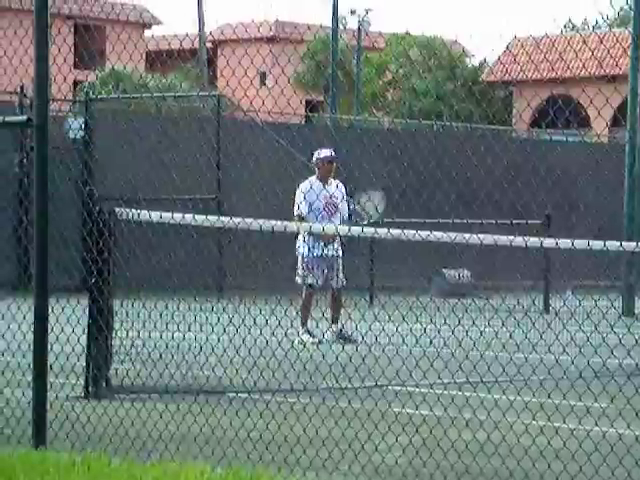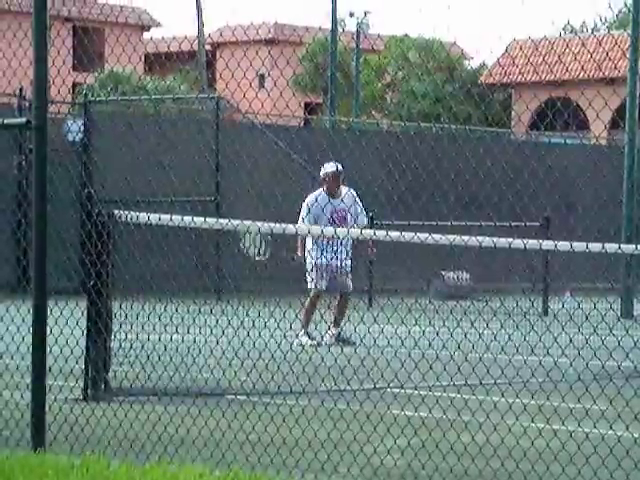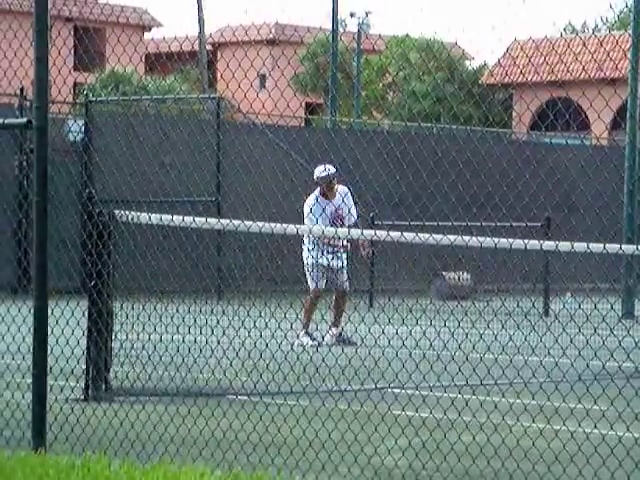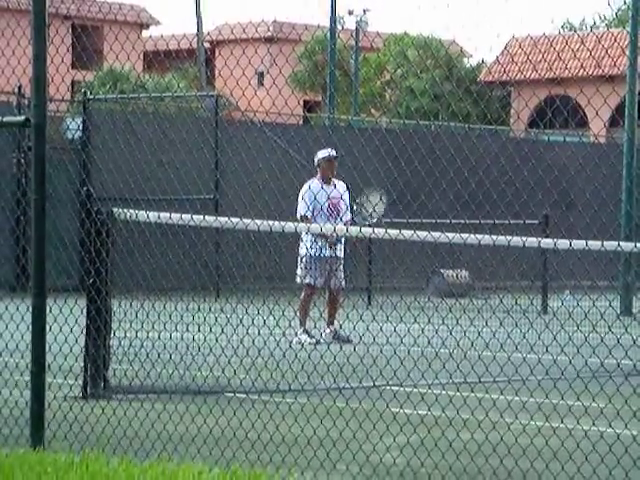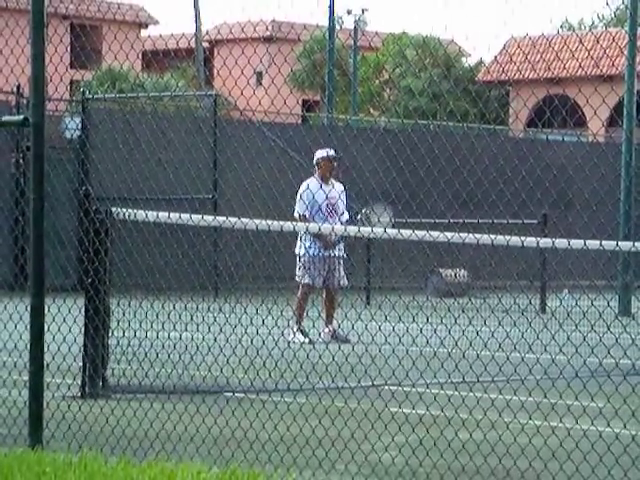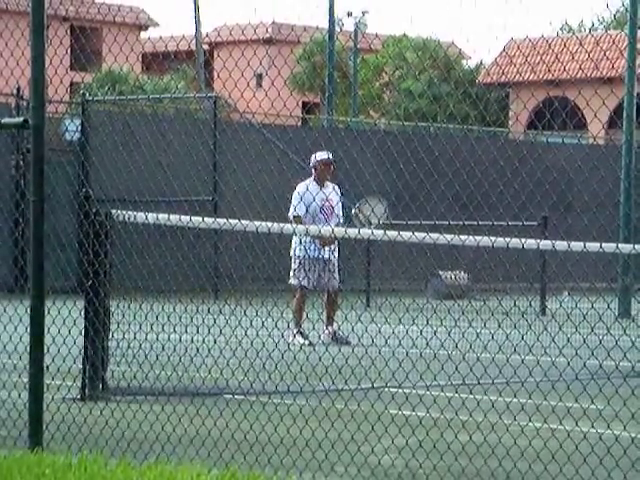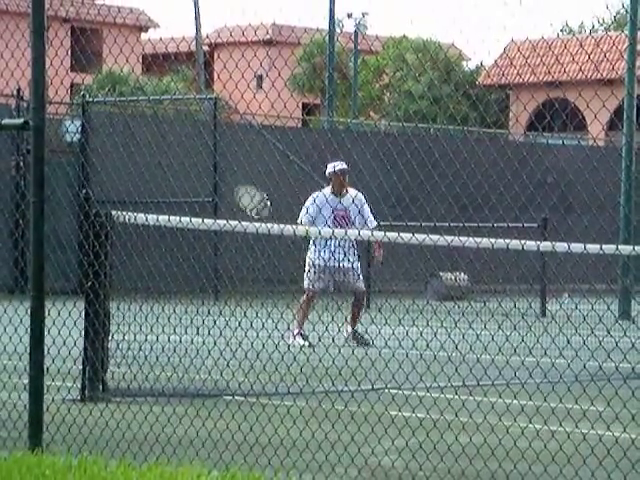
dt=0.5s
person 1, frame 1
left shoulder: (339, 187)
right shoulder: (307, 188)
right elbow: (300, 218)
left wrist: (337, 233)
right wrist: (320, 235)
left hip: (334, 248)
right hip: (312, 248)
left knee: (337, 289)
right knee: (310, 289)
left ankle: (335, 329)
right ankle: (303, 329)
person 1, frame 2
left shoulder: (350, 195)
right shoulder: (313, 200)
left elbow: (361, 223)
left wrist: (368, 244)
right wrist: (300, 251)
left hip: (342, 254)
right hip: (320, 254)
left knee: (345, 292)
right knee: (316, 292)
left ankle: (334, 332)
right ankle: (303, 332)
person 1, frame 3
left shoulder: (344, 192)
right shoulder: (312, 204)
left elbow: (352, 220)
right elbow: (319, 235)
left wrist: (361, 239)
right wrist: (337, 244)
left hip: (338, 253)
right hip: (317, 253)
left knee: (342, 291)
right knee: (316, 291)
left ankle: (334, 332)
right ankle: (304, 333)
person 1, frame 4
left shoulder: (342, 187)
right shoulder: (310, 188)
left elbow: (346, 218)
right elbow: (304, 219)
right wrist: (325, 235)
left hip: (335, 249)
right hip: (314, 248)
left knee: (336, 289)
right knee: (310, 288)
left ankle: (330, 329)
right ankle: (301, 330)
person 1, frame 5
left shoulder: (339, 188)
right shoulder: (308, 187)
right elbow: (302, 218)
right wrist: (322, 238)
left hip: (334, 248)
right hip: (312, 248)
left knee: (332, 289)
right knee: (306, 287)
left ankle: (329, 329)
right ankle: (297, 329)
person 1, frame 6
left shoulder: (334, 190)
right shoulder: (304, 189)
right elbow: (297, 219)
left wrist: (335, 235)
right wrist: (319, 236)
left hip: (329, 250)
right hip: (307, 249)
left knee: (333, 291)
right knee: (302, 290)
left ankle: (330, 331)
right ankle: (296, 331)
person 1, frame 7
left shoulder: (356, 198)
right shoulder: (317, 199)
left elbow: (370, 225)
right elbow: (303, 223)
left wrist: (377, 247)
left hip: (348, 256)
right hip: (321, 256)
left knee: (360, 292)
right knee: (311, 292)
left ankle: (352, 329)
right ankle: (297, 332)
